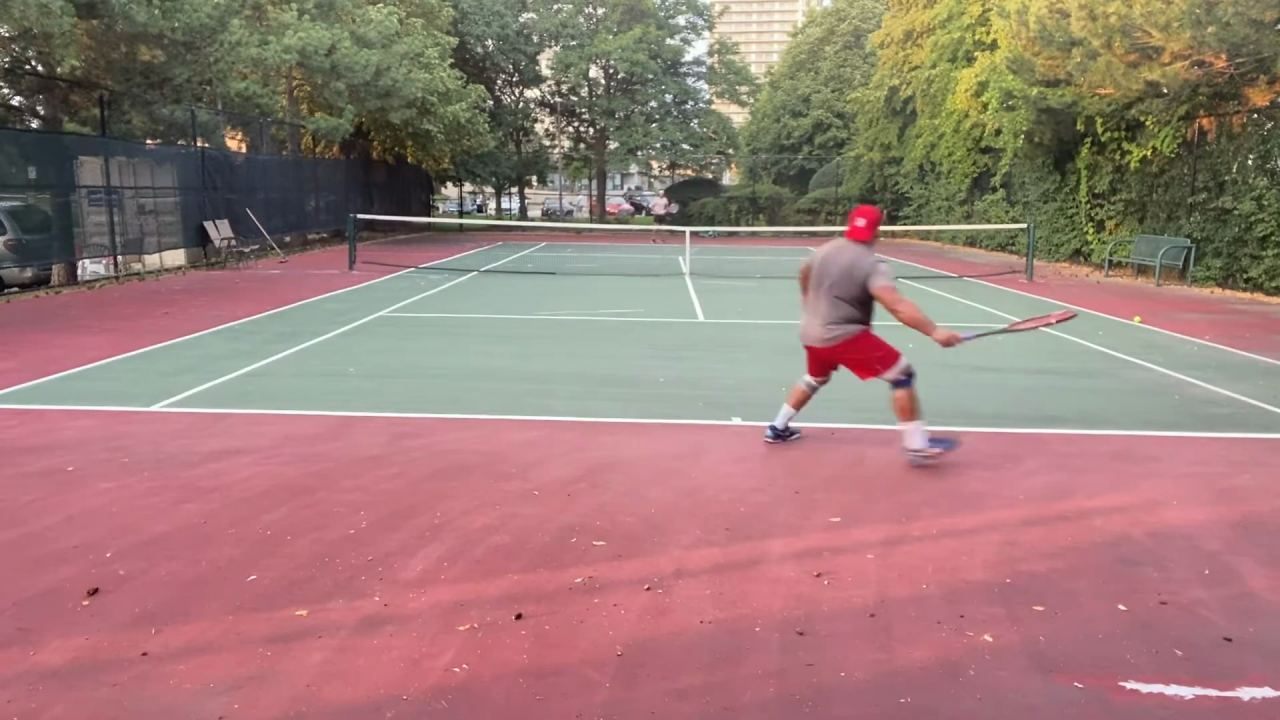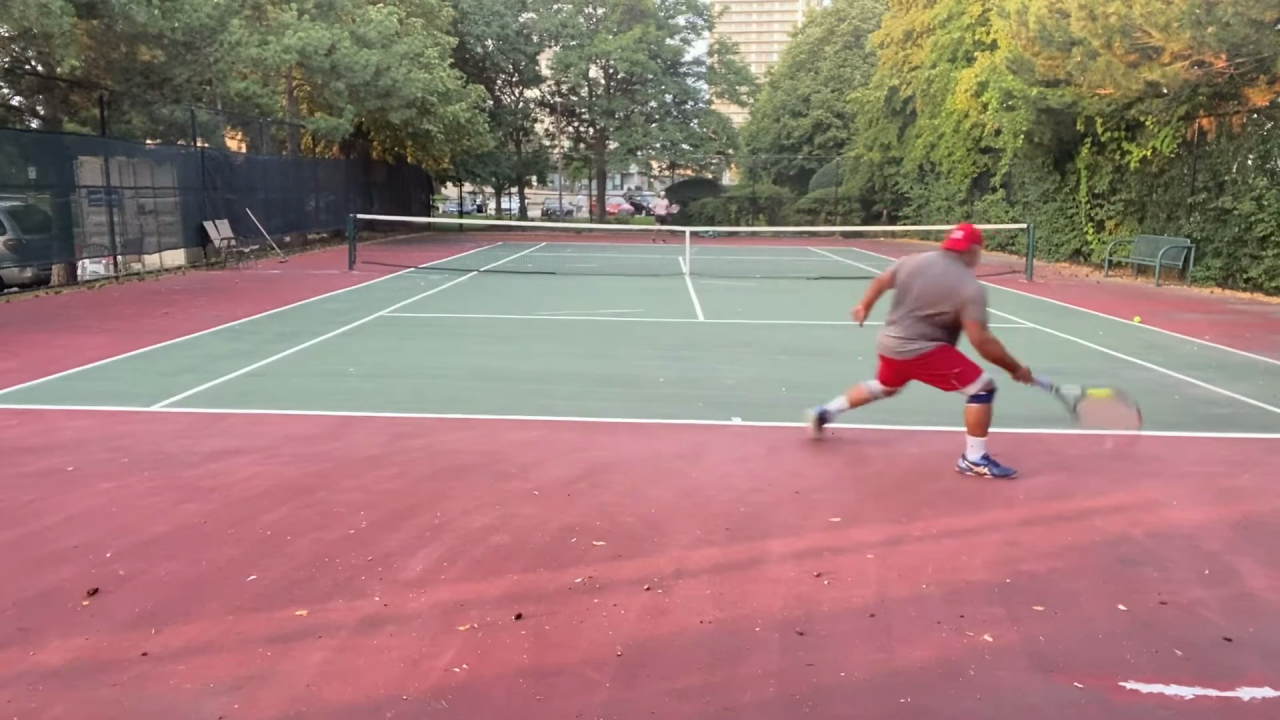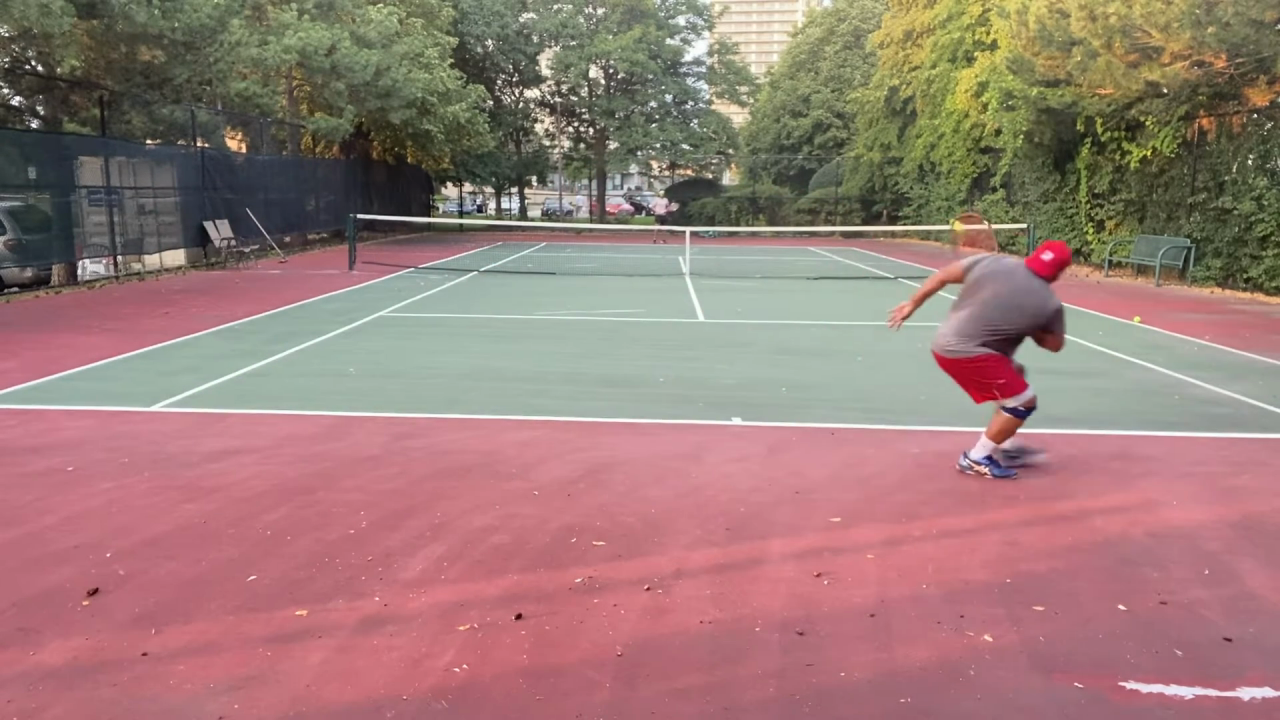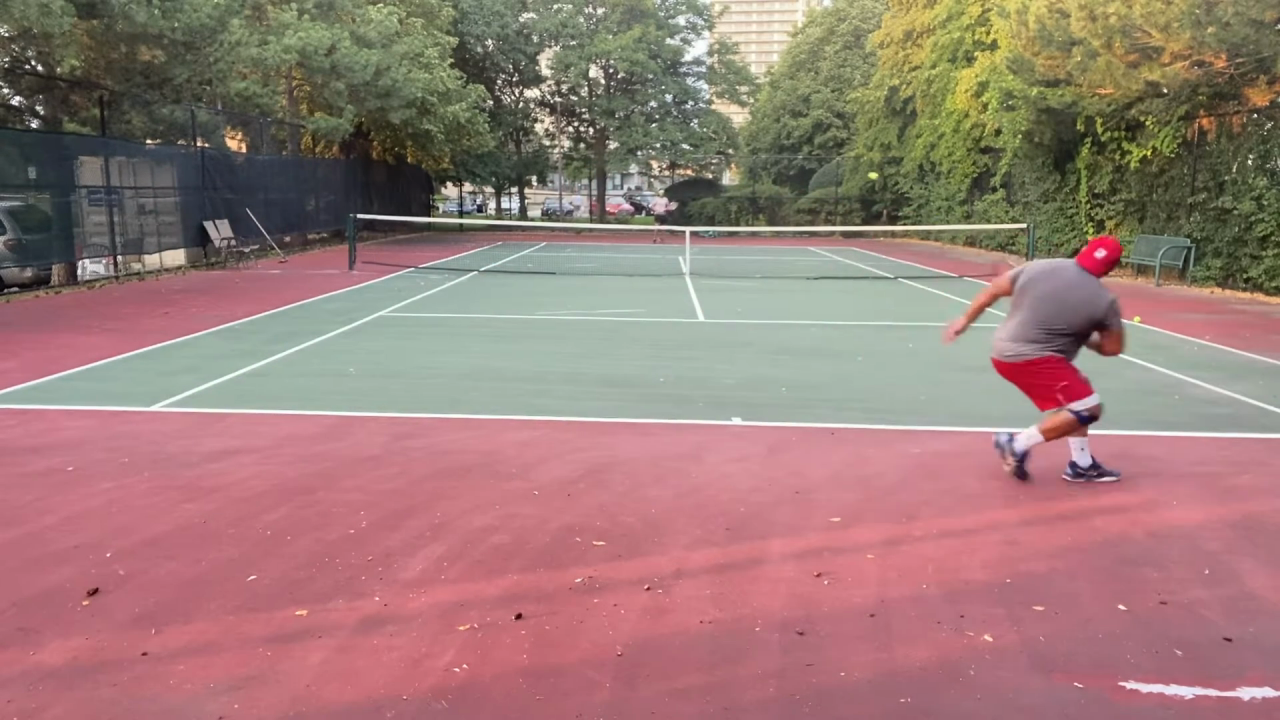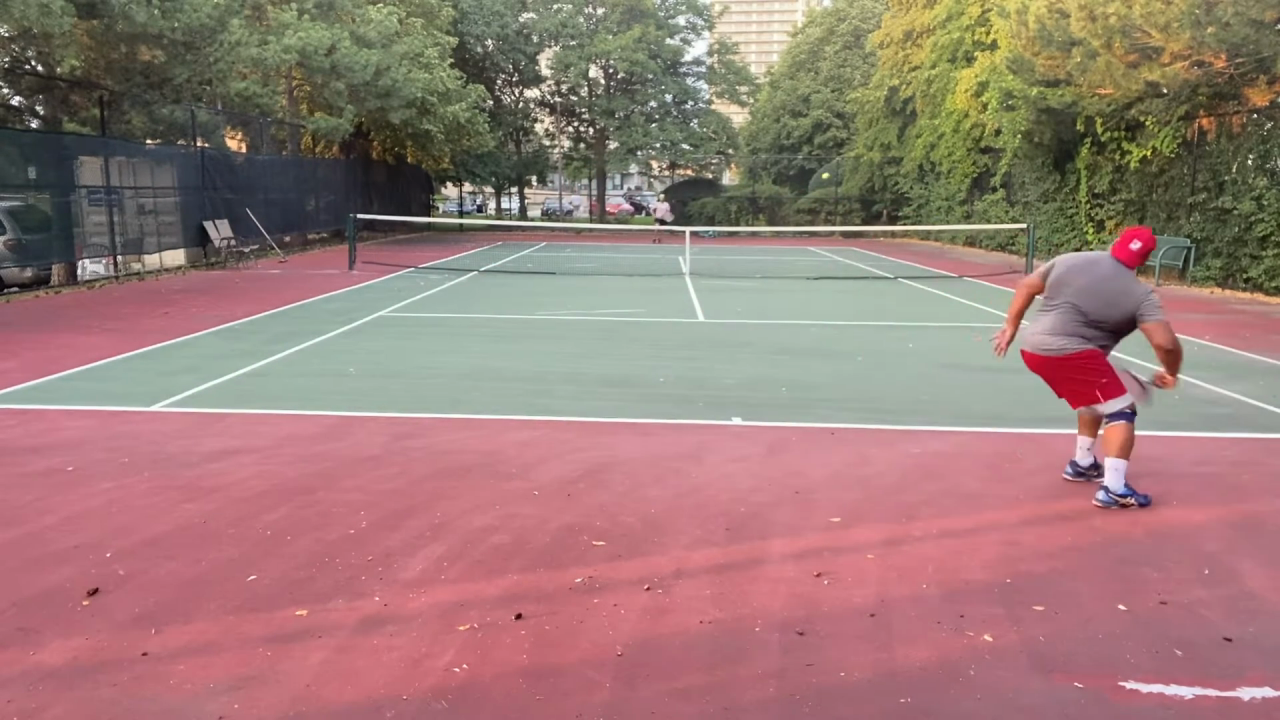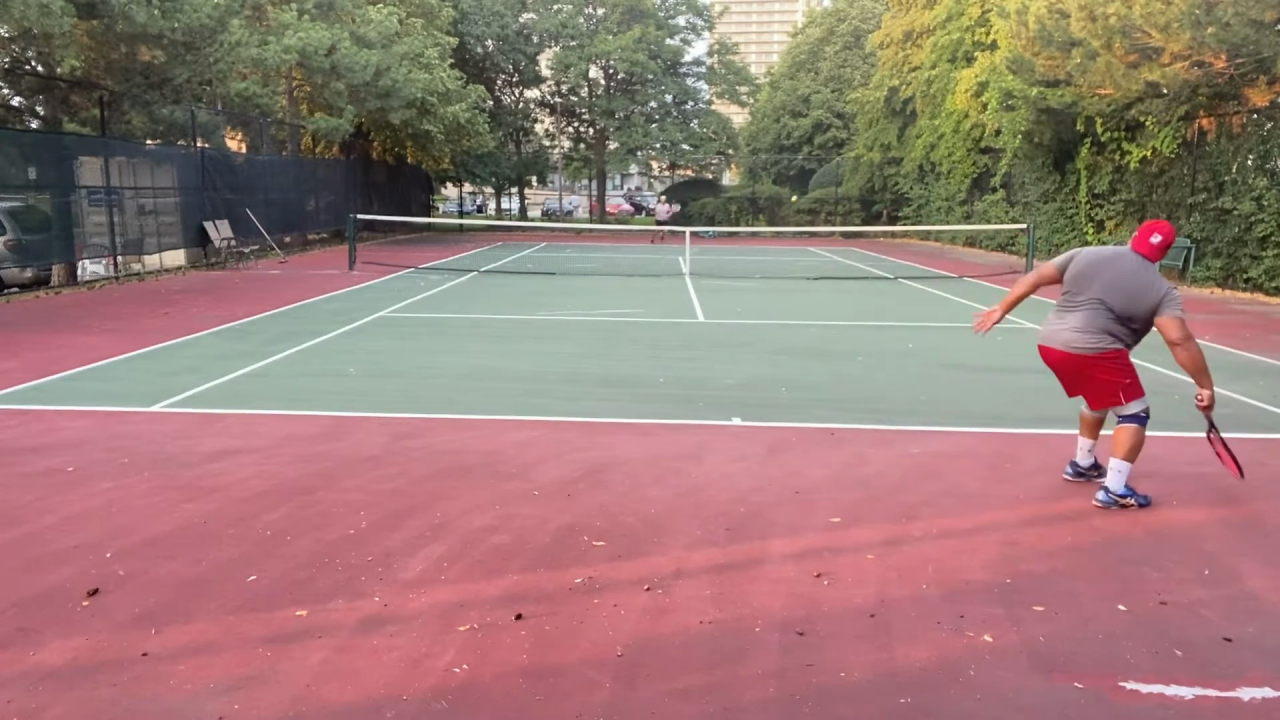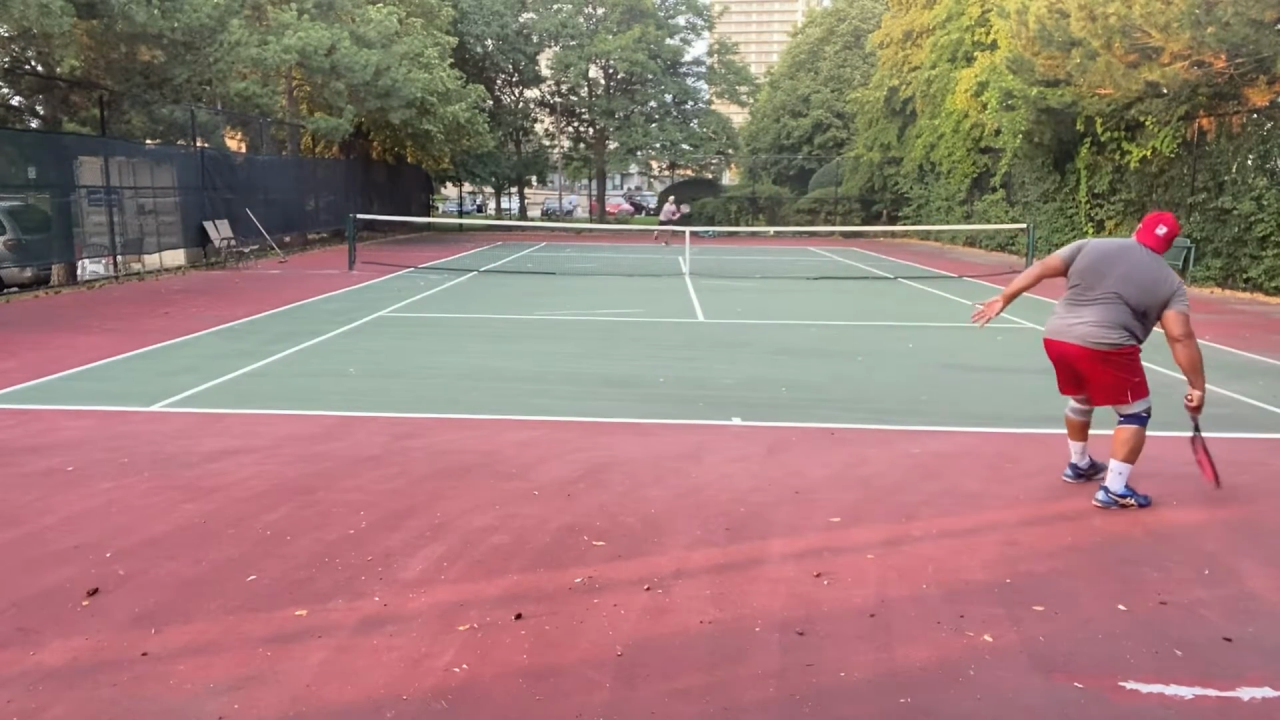
dt=0.2s
person 1, frame 1
left shoulder: (826, 250)
right shoulder: (871, 265)
left elbow: (804, 273)
right elbow: (897, 305)
left wrist: (808, 299)
right wrist: (935, 331)
left hip: (814, 335)
right hip: (845, 336)
left knee: (815, 379)
right knee: (903, 375)
left ankle: (777, 428)
right ankle: (918, 444)
person 1, frame 2
left shoulder: (915, 261)
right shoulder: (972, 288)
left elbow: (880, 282)
right elbow: (982, 342)
left wrist: (864, 307)
right wrist: (1015, 368)
left hip: (889, 345)
right hip: (922, 351)
left knee: (884, 387)
right knee: (983, 389)
left ankle: (825, 413)
right ankle: (974, 459)
person 1, frame 3
left shoulder: (989, 262)
right shoulder: (1049, 304)
left elbow: (943, 275)
right elbow: (1054, 345)
left wrist: (912, 304)
left hip: (947, 343)
right hip: (969, 354)
left knee: (1015, 373)
right knee: (1023, 403)
left ankle: (1004, 447)
right ankle: (976, 458)
person 1, frame 4
left shoulder: (1037, 267)
right shoulder: (1104, 299)
left elbow: (994, 290)
right elbow: (1113, 347)
left wrist: (966, 320)
right wrist: (1086, 337)
left hip: (1007, 351)
right hip: (1032, 359)
left knee: (1077, 391)
right knee: (1088, 409)
left ankle: (1083, 465)
right ankle: (1016, 444)
person 1, frame 5
left shoulder: (1069, 260)
right shoulder: (1141, 295)
left elbow: (1026, 286)
right elbow: (1167, 344)
left wrist: (1011, 326)
right wrist: (1170, 374)
left hip: (1033, 347)
right hip: (1069, 353)
left knee: (1095, 398)
right knee: (1122, 411)
left ankle: (1082, 464)
right ankle: (1114, 490)
person 1, frame 6
left shoulder: (1085, 255)
right shoulder: (1161, 290)
left elbow: (1035, 278)
right elbow: (1180, 339)
left wrist: (1001, 309)
right wrist: (1205, 386)
left hip: (1051, 344)
right hip: (1096, 352)
left knee: (1100, 397)
right knee: (1135, 414)
left ankle: (1082, 464)
right ankle: (1114, 490)
person 1, frame 7
left shoulder: (1090, 247)
right shoulder: (1170, 282)
left elbow: (1040, 269)
right elbow: (1181, 336)
left wrist: (1003, 300)
right wrist: (1197, 386)
left hip: (1058, 338)
right hip: (1107, 348)
left knee: (1081, 400)
right knee: (1136, 413)
left ankle: (1079, 466)
right ankle: (1114, 490)
